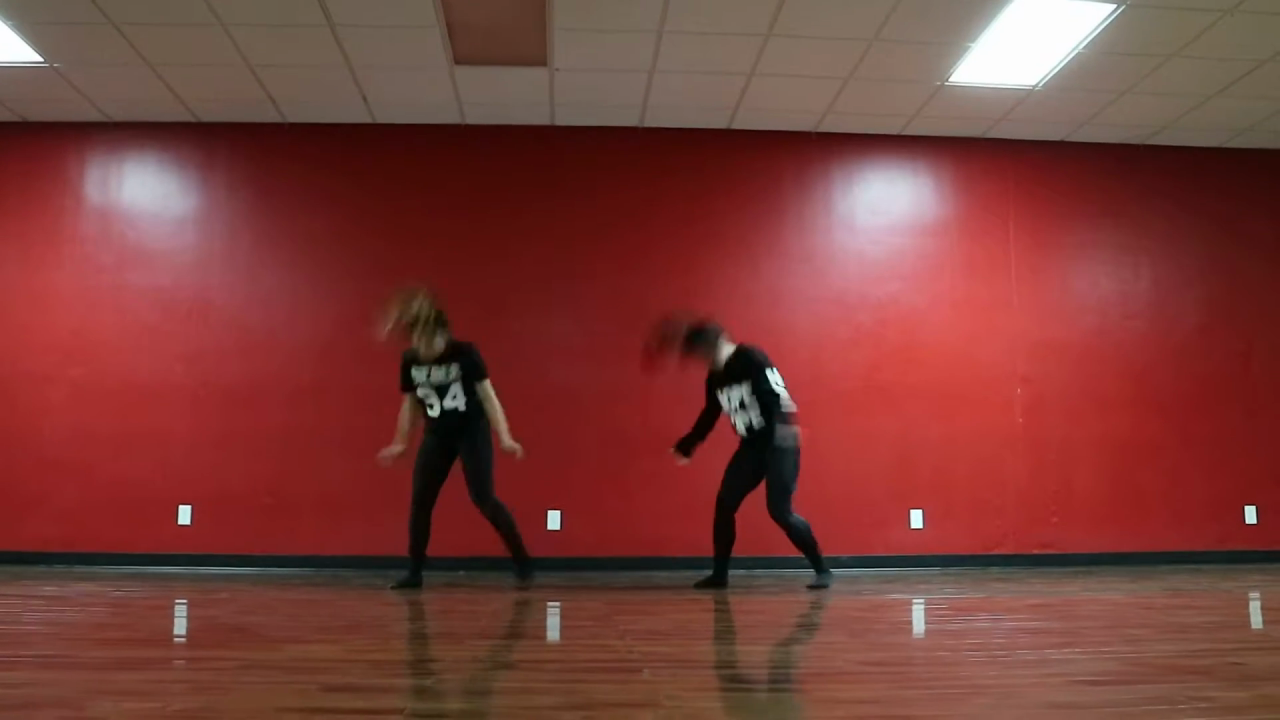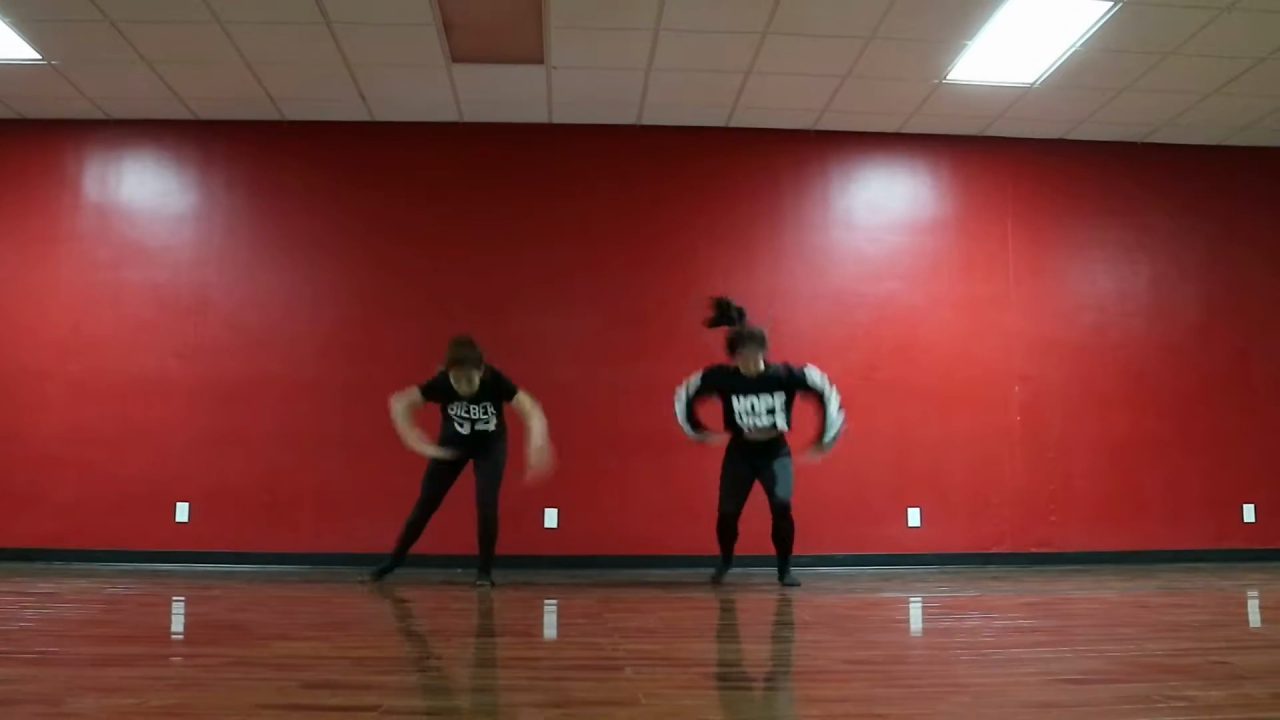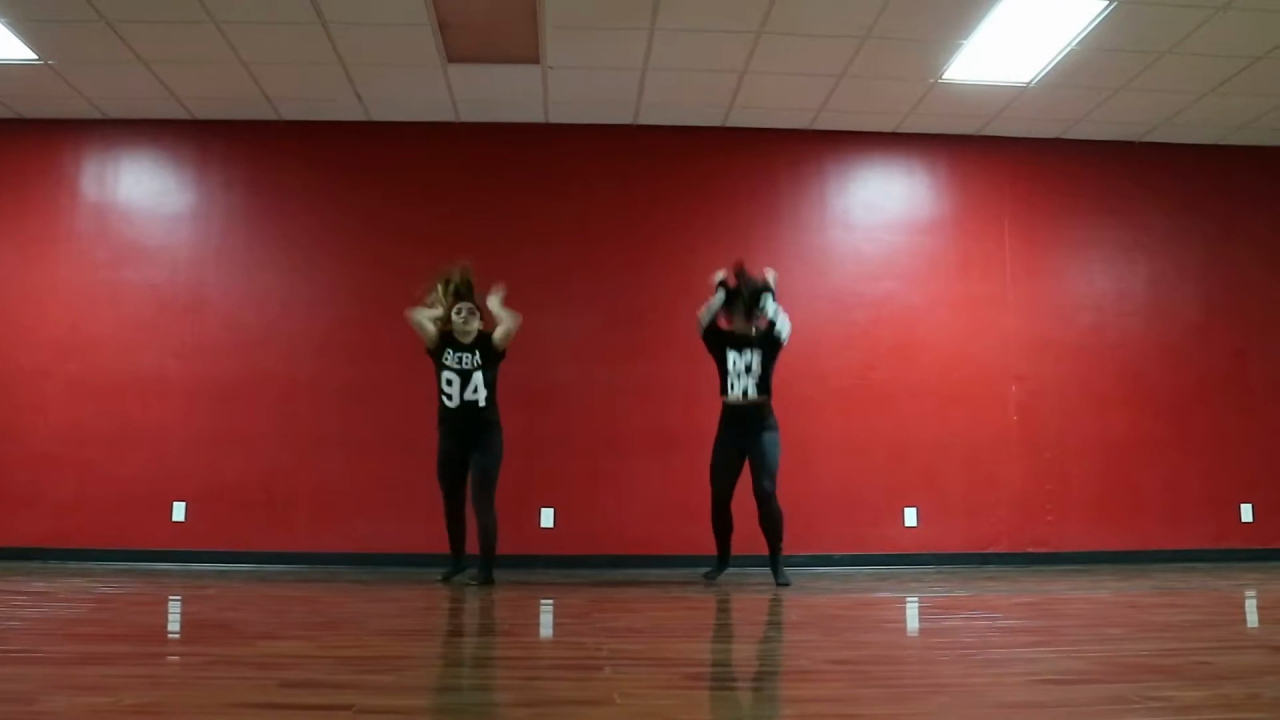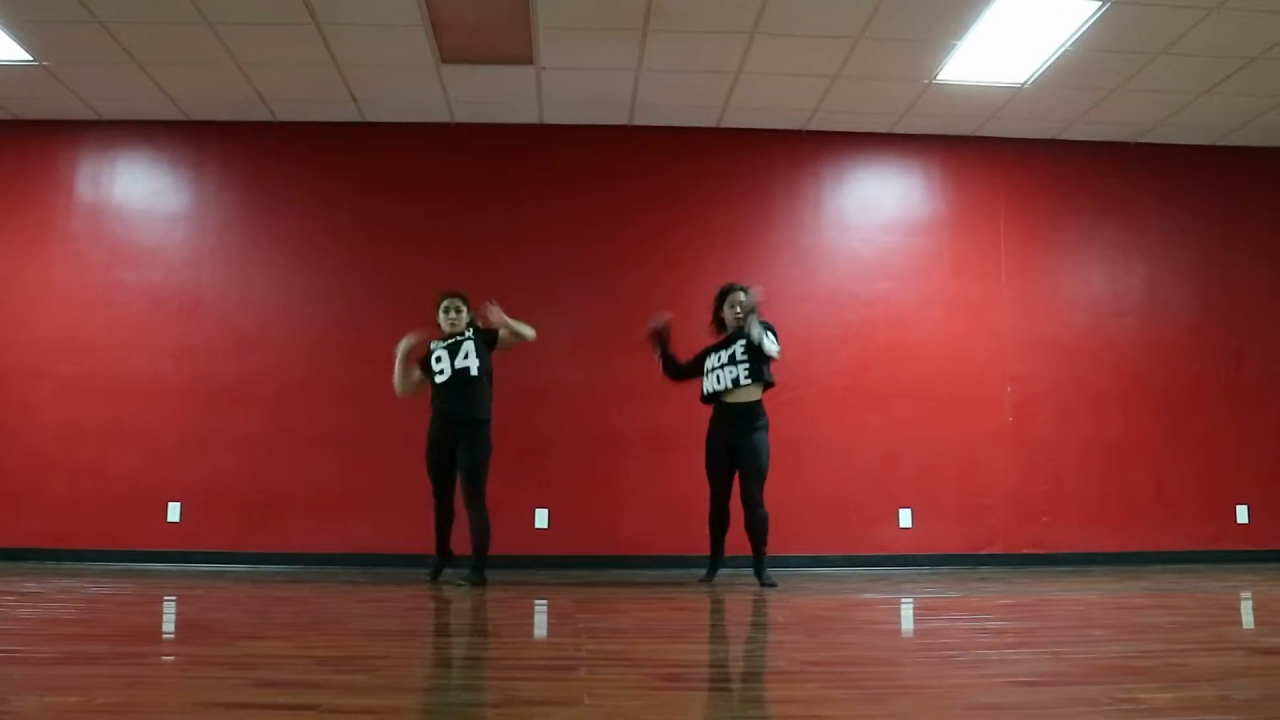
dt=0.4s
person 1, frame 1
left shoulder: (752, 360)
right shoulder: (714, 378)
left elbow: (775, 390)
right elbow: (708, 417)
left wrist: (785, 421)
right wrist: (686, 446)
left hip: (778, 444)
right hip: (750, 447)
left knee: (779, 511)
right knee: (724, 505)
left ankle: (821, 569)
right ankle: (719, 574)
person 1, frame 2
left shoulder: (784, 375)
right shoulder: (722, 375)
left elbow: (826, 392)
right elbow: (684, 396)
left wrist: (824, 440)
right wrist: (698, 431)
left hip: (775, 453)
right hip: (739, 454)
left knee: (782, 504)
right knee: (728, 512)
left ankle: (785, 569)
right ankle: (725, 562)
person 1, frame 3
left shoulder: (769, 340)
right shoulder: (722, 340)
left elbow: (781, 331)
right elbow: (704, 323)
left wrist: (766, 293)
right wrist: (721, 290)
left hip: (763, 425)
right hip: (730, 426)
left knee: (765, 491)
right knee: (720, 495)
left ankle: (777, 564)
right ankle: (721, 560)
person 1, frame 4
left shoulder: (758, 334)
right shoulder: (713, 350)
left elbow: (770, 350)
right elbow: (676, 373)
left wrist: (753, 326)
right wrist: (662, 344)
left hip: (752, 422)
right hip: (721, 424)
left knee: (752, 498)
right knee: (718, 498)
left ankle: (761, 567)
right ankle: (714, 563)
person 2, frame 1
left shoulder: (464, 353)
right shoulder: (409, 361)
left elbow: (487, 396)
right elbow: (409, 405)
left wrist: (505, 437)
right wrist: (400, 442)
left hip: (472, 433)
right hip: (436, 437)
left knee: (483, 498)
right knee: (420, 501)
left ankle: (523, 561)
right ankle: (414, 573)
person 2, frame 2
left shoulder: (495, 381)
right shoulder: (440, 382)
left elbow: (531, 410)
right elbow: (399, 404)
left wrist: (536, 446)
right wrist: (419, 442)
left hip: (490, 444)
right hip: (449, 445)
left knee: (486, 502)
right knee: (426, 504)
left ankle: (485, 570)
right ankle: (395, 559)
person 2, frame 3
left shoulder: (490, 343)
right shoulder: (439, 341)
left elbow: (512, 323)
right elbow: (415, 316)
left wrist: (494, 304)
right wrist: (442, 310)
left hip: (485, 436)
right hip: (450, 436)
left knee: (482, 501)
right knee: (452, 502)
left ankle: (486, 569)
right ankle: (456, 560)
person 2, frame 4
left shoulder: (482, 336)
right shoulder: (433, 350)
left elbow: (529, 335)
right elbow: (402, 390)
left wrist: (502, 319)
right wrist: (401, 355)
left hip: (475, 426)
right hip: (440, 428)
left knee: (474, 498)
right knee: (441, 497)
left ankle: (478, 569)
right ankle: (442, 555)
